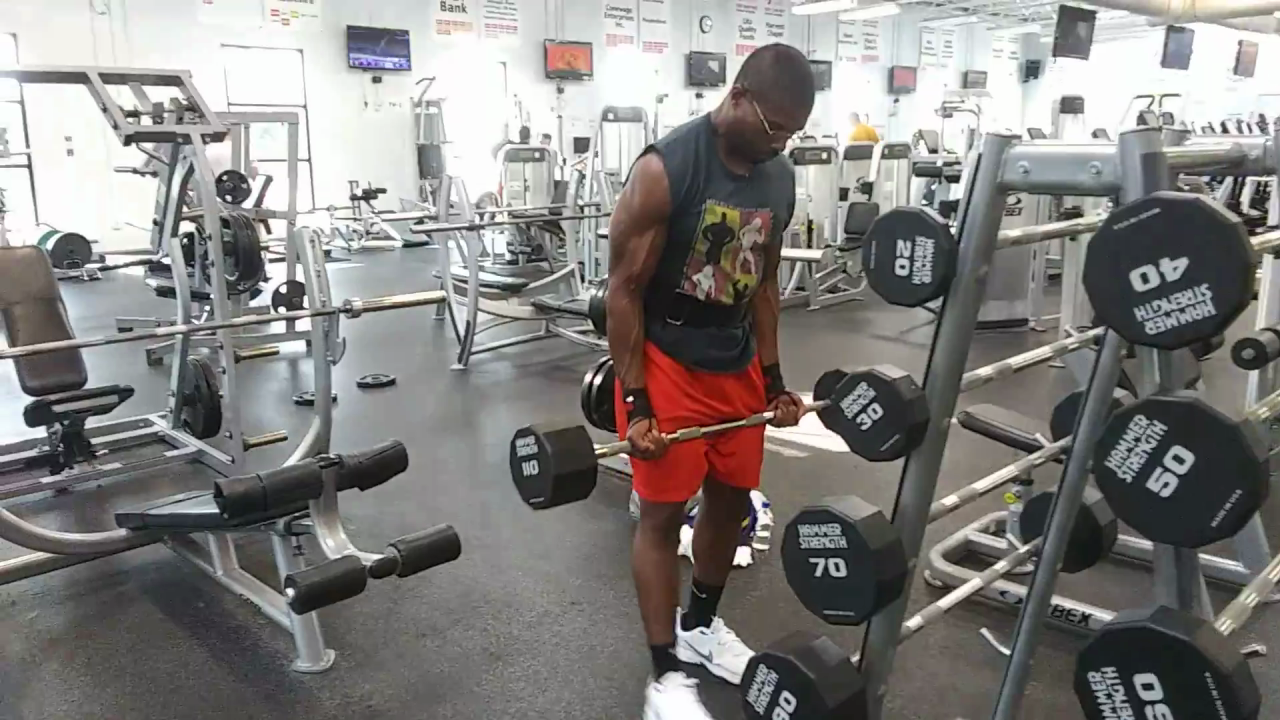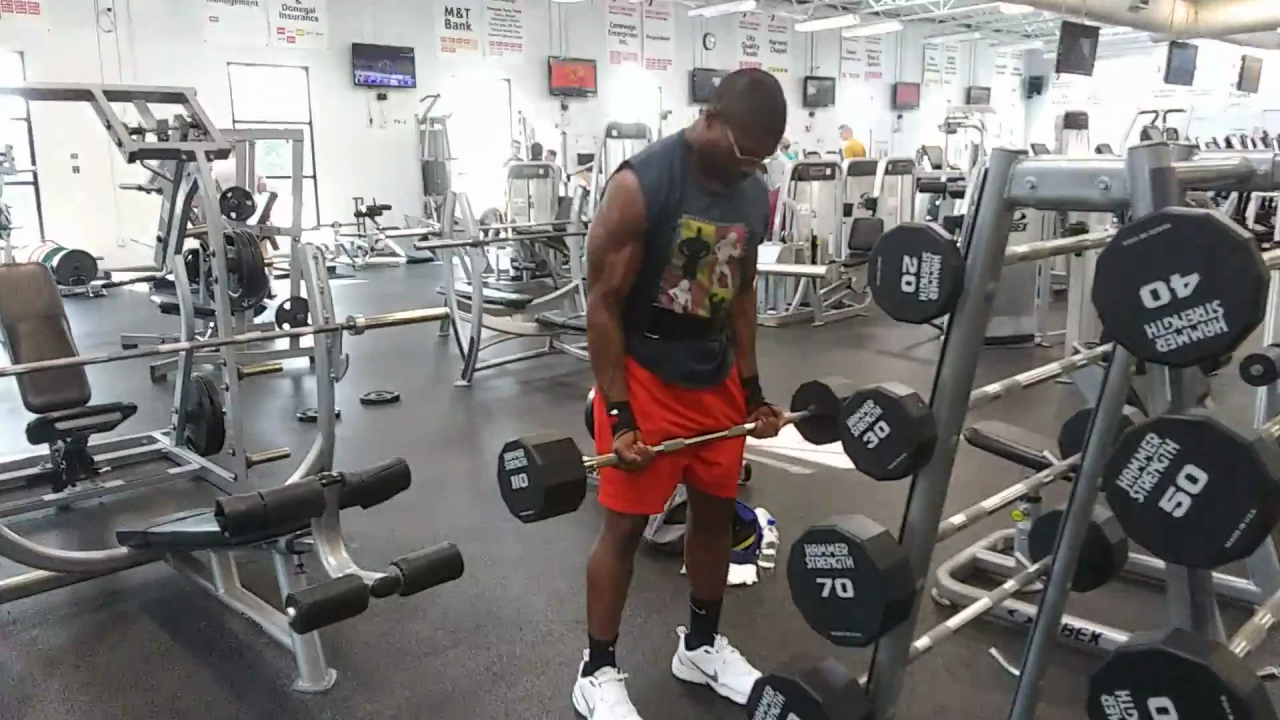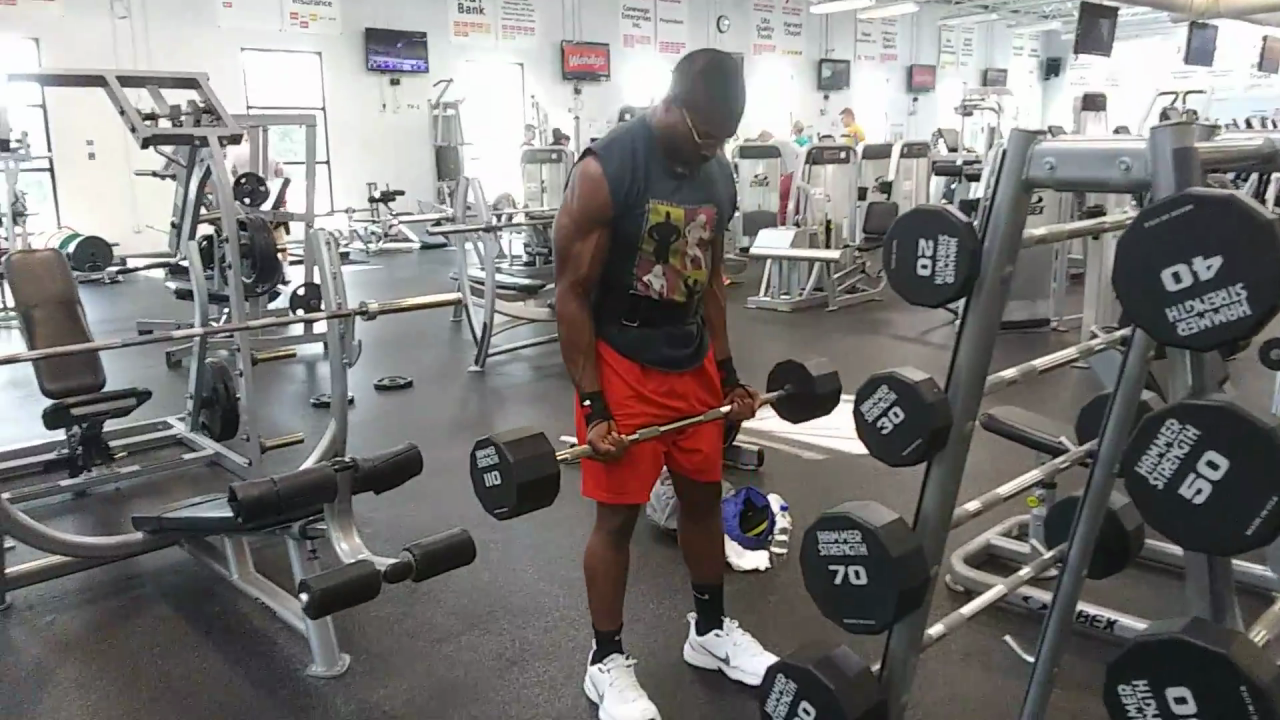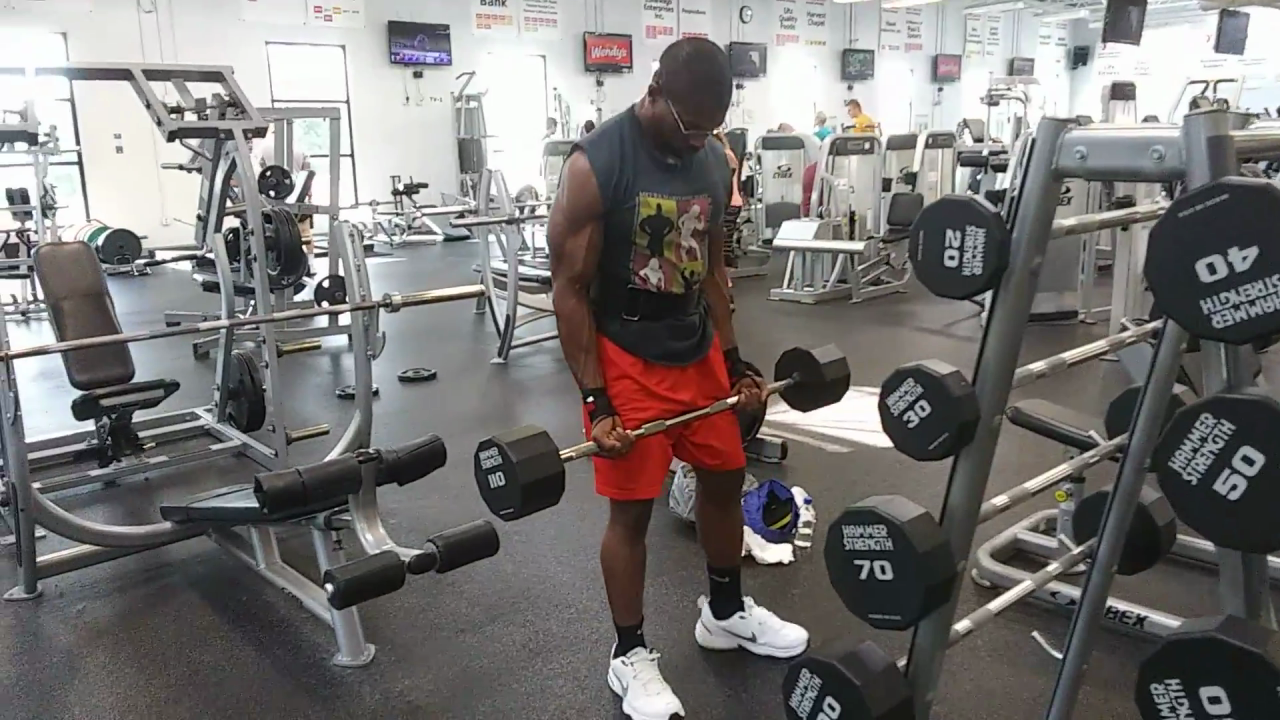
dt=0.3s
person 1, frame 1
left shoulder: (779, 177)
right shoulder: (663, 169)
right elbow: (624, 289)
left wrist: (773, 378)
right wrist: (635, 403)
left hip: (737, 366)
right hip: (668, 364)
left knee: (731, 501)
right knee: (662, 514)
left ankle: (699, 623)
person 1, frame 2
left shoulder: (754, 193)
right shoulder: (639, 184)
right elbow: (603, 304)
left wrist: (751, 389)
right wrist: (619, 415)
left hip: (715, 380)
right hip: (644, 378)
left knee: (716, 511)
right knee: (625, 526)
left ankle: (700, 645)
person 1, frame 3
left shoulder: (719, 175)
right shoulder: (604, 170)
right elbow: (572, 294)
left wrist: (727, 372)
right wrist: (593, 405)
left hip: (692, 363)
right hip: (622, 366)
left knee: (704, 496)
right knee: (617, 514)
left ankle: (709, 630)
right ankle: (606, 662)
person 1, frame 4
left shoulder: (714, 162)
right shoulder: (594, 166)
right elbow: (570, 291)
left wrist: (734, 360)
right wrist: (596, 401)
left hip: (699, 352)
right hip: (627, 361)
left knee: (725, 480)
right knee: (631, 509)
left ankle: (725, 610)
right ankle: (629, 655)
